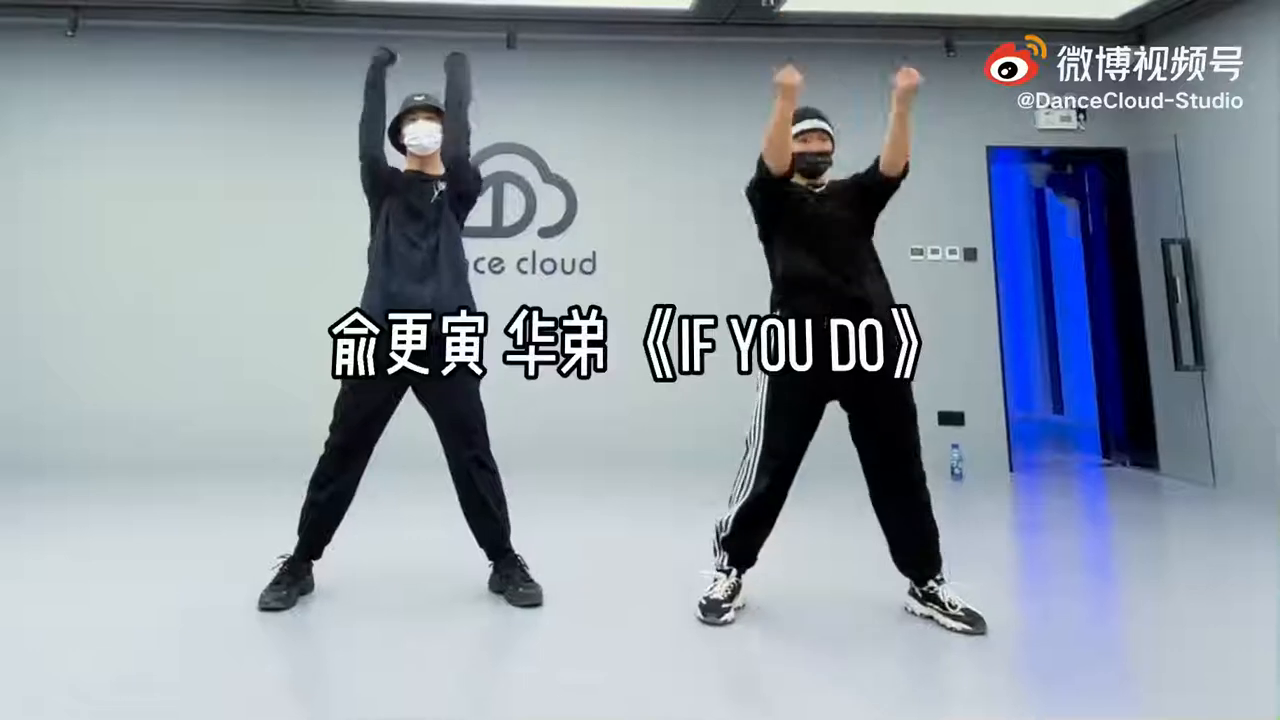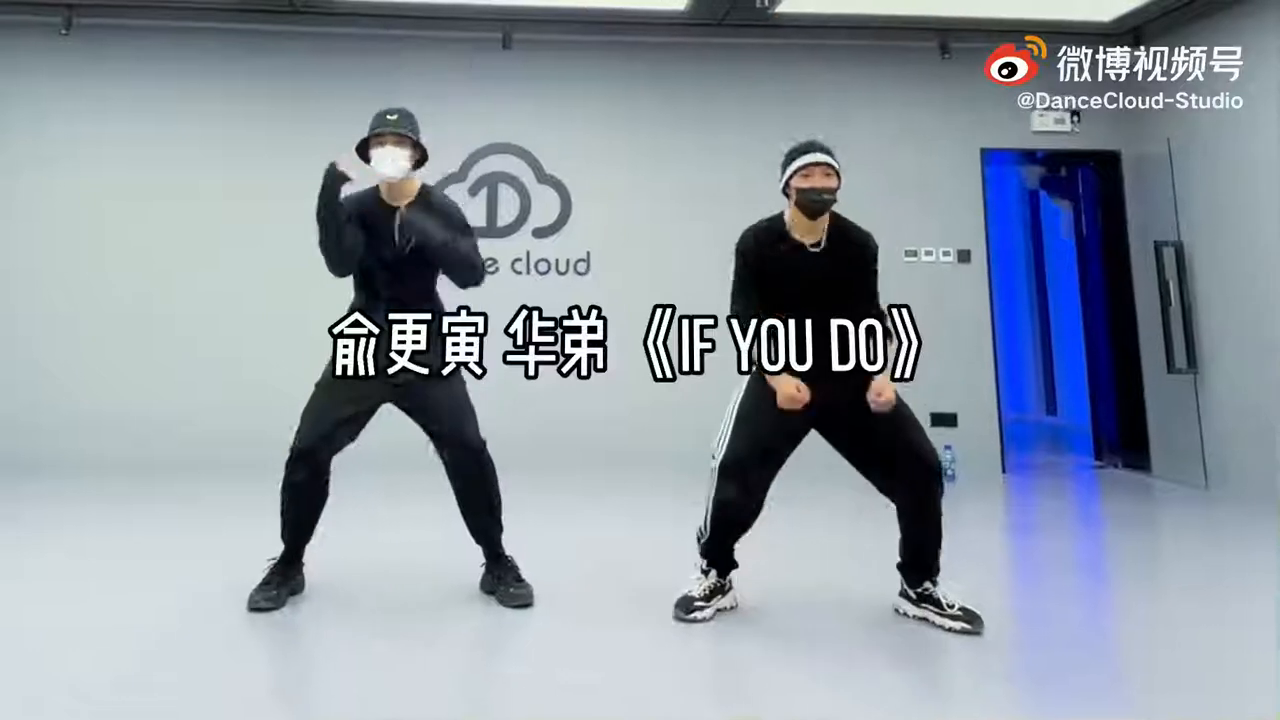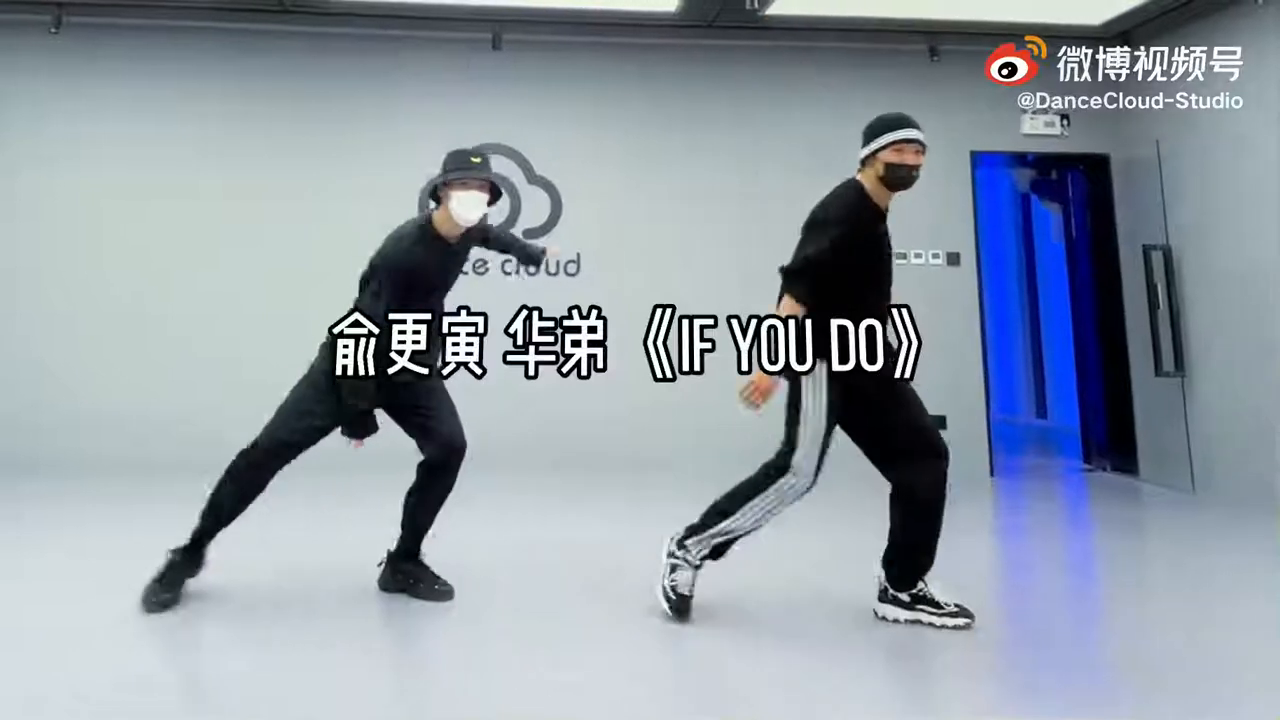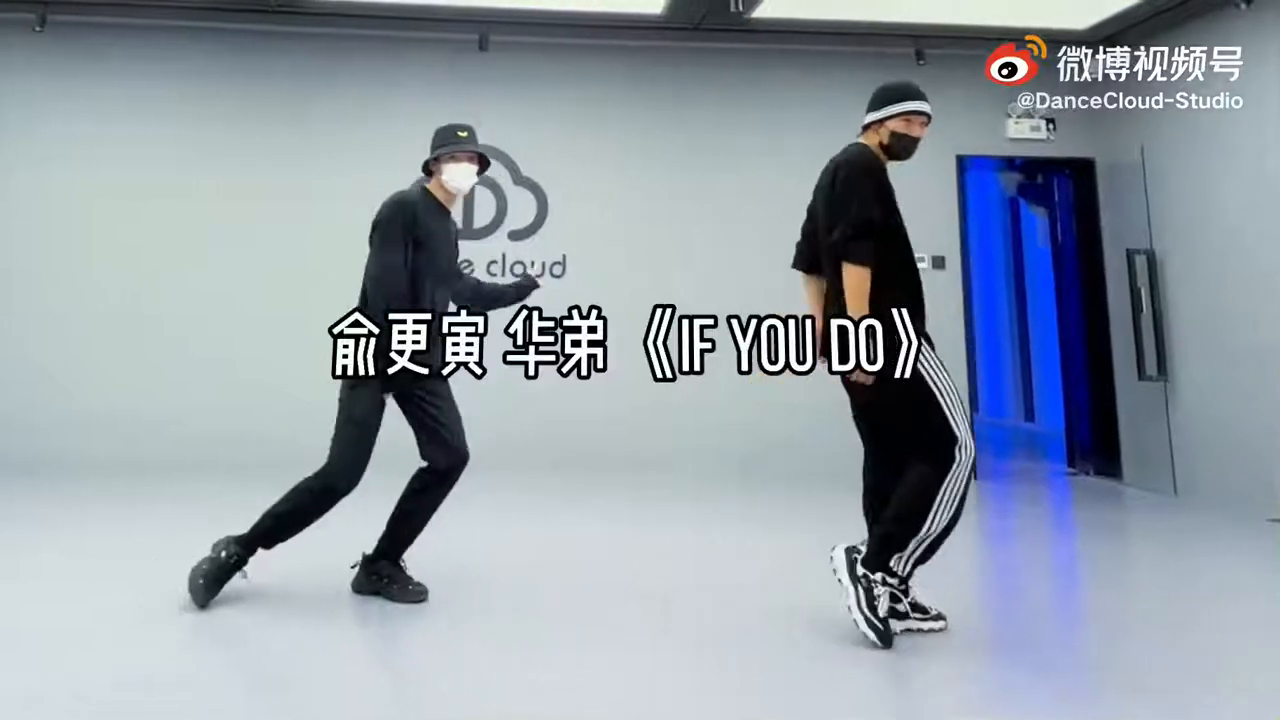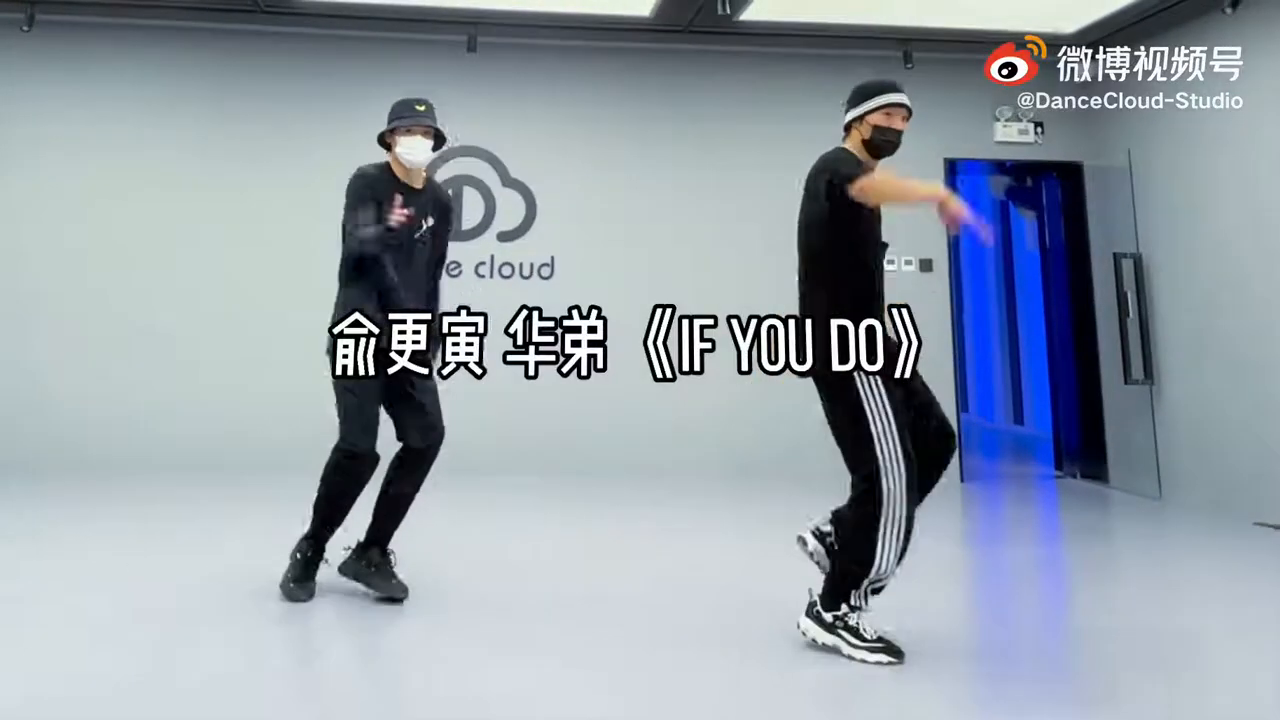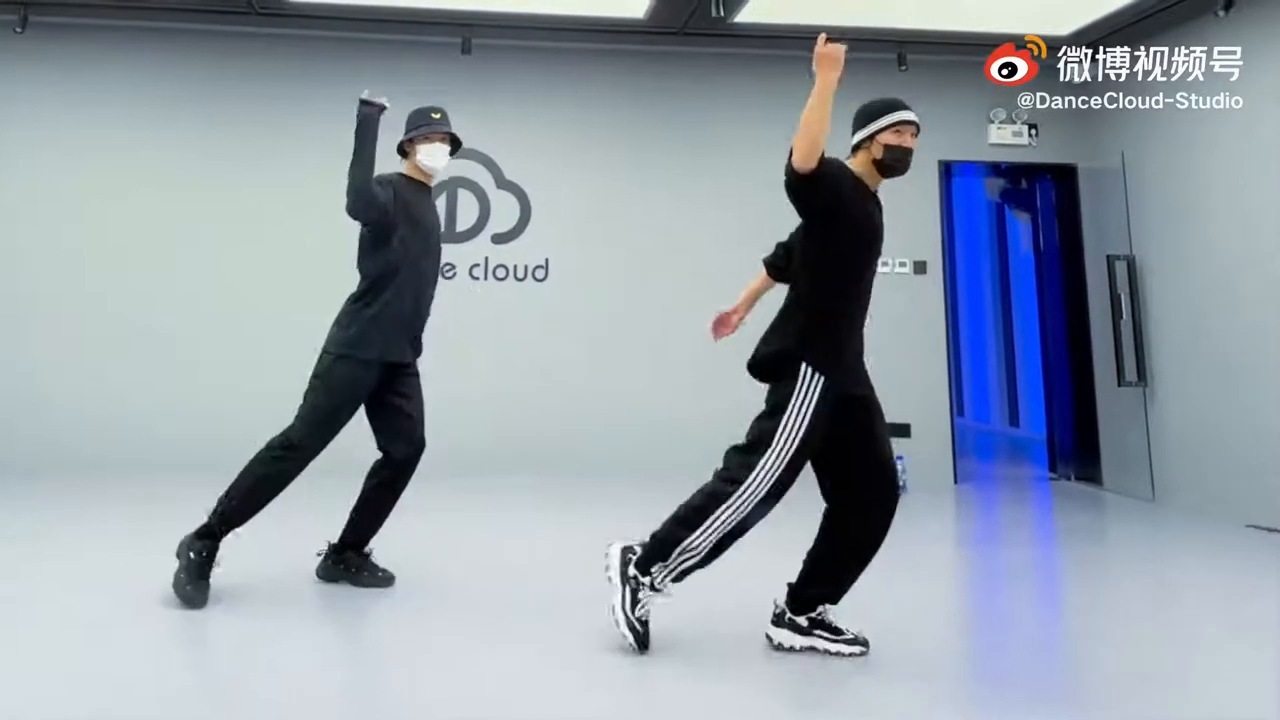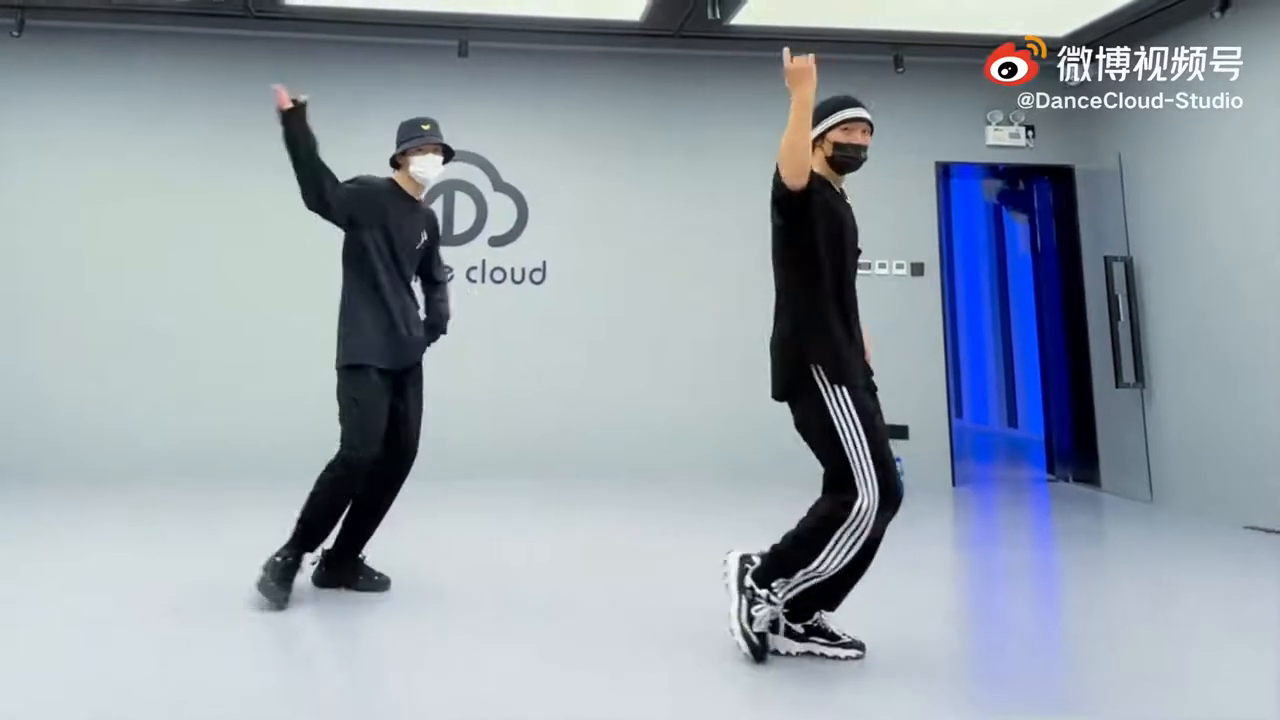
dt=0.4s
person 1, frame 1
left shoulder: (855, 191)
right shoulder: (770, 185)
left elbow: (892, 170)
right elbow: (776, 166)
left wrist: (901, 105)
right wrist: (782, 110)
left knee: (898, 464)
right knee: (770, 464)
left ankle: (925, 585)
right ankle: (730, 573)
person 1, frame 2
left shoulder: (857, 245)
right shoulder: (756, 244)
left elbow: (870, 322)
right elbow: (750, 326)
left wrist: (883, 377)
right wrist: (781, 379)
left hip: (846, 377)
right hip: (779, 377)
left knee: (921, 468)
right knee: (735, 469)
left ankle: (919, 587)
right ankle: (715, 577)
person 1, frame 3
left shoulder: (869, 205)
right shoulder: (847, 209)
right elbow: (800, 285)
right hip: (827, 358)
left knee: (924, 457)
right knee: (797, 471)
left ankle: (903, 588)
right ankle: (691, 550)
person 1, frame 4
left shoulder: (842, 173)
right shoulder: (860, 165)
left elbow: (809, 257)
right elbow: (854, 251)
left wrist: (821, 322)
right hip: (887, 334)
left knee: (892, 460)
right knee: (951, 452)
left ankle: (886, 588)
right ankle: (873, 564)
person 1, frame 5
left shoulder: (858, 176)
right shoulder: (837, 168)
right elbow: (866, 185)
right wrist: (938, 195)
left knee: (934, 442)
right knee: (890, 475)
left ankle: (838, 536)
right ankle: (832, 611)
person 1, frame 6
left shoulder: (866, 203)
right shoulder: (834, 188)
left elbow: (789, 255)
right elbow: (801, 162)
left wrist: (743, 305)
right wrist: (825, 83)
left hip: (844, 370)
right hip: (809, 364)
left knee: (874, 493)
right knee: (758, 478)
left ankle: (801, 614)
right ankle: (643, 567)
person 1, frame 7
left shoulder: (839, 204)
right shoulder: (799, 194)
right elbow: (795, 172)
left wrist: (861, 354)
right wrist: (801, 95)
left hip: (840, 365)
right hip: (813, 365)
left knee: (873, 495)
right knee: (870, 490)
left ankle: (798, 617)
right ankle: (763, 578)
person 2, frame 1
left shoulder: (462, 181)
right shoulder: (386, 182)
left elbow: (459, 150)
right elbow: (371, 152)
left wrist: (459, 79)
right wrist: (376, 76)
left hip: (445, 340)
right hip: (380, 338)
left knee: (471, 453)
right knee: (345, 452)
left ankle: (505, 564)
right ankle: (300, 564)
person 2, frame 2
left shoulder: (441, 211)
right shoulder: (356, 208)
left elbow: (470, 271)
right elbow: (340, 265)
left wrist: (426, 234)
right wrist: (328, 195)
left hip: (424, 357)
left knee: (469, 449)
right knee: (308, 451)
left ankle: (498, 564)
right ankle: (289, 566)
person 2, frame 3
left shoulder: (462, 230)
right shoulder: (404, 250)
left wrist: (523, 250)
right wrist: (358, 412)
left hip: (409, 365)
left knee: (448, 447)
right knee: (273, 449)
left ankle: (404, 563)
right ankle: (191, 552)
person 2, frame 4
left shoulder: (445, 226)
right shoulder: (402, 207)
left elbow: (455, 287)
right elbow: (382, 285)
left wrist: (513, 292)
right wrist: (389, 353)
left hip: (423, 359)
right hip: (374, 357)
left knee: (449, 457)
right knee: (343, 473)
left ankle: (382, 565)
right ankle: (240, 549)
person 2, frame 5
left shoulder: (441, 203)
right shoulder: (368, 181)
right elbow: (356, 243)
left wrist: (431, 329)
right wrist: (385, 231)
left knee: (426, 436)
right knee: (358, 448)
left ankle: (371, 551)
right ankle: (310, 550)
person 2, frame 6
left shoulder: (425, 199)
right shoulder: (391, 191)
right elbow: (359, 204)
right wrist: (367, 120)
left hip: (399, 353)
right hip: (359, 347)
left knee: (406, 451)
right knee: (300, 442)
left ankle: (346, 554)
right ankle: (204, 544)
person 2, frame 7
left shoulder: (425, 218)
right shoulder: (366, 195)
right elbow: (316, 192)
left wrist: (436, 317)
right wrist: (295, 124)
left hip: (405, 356)
right hip: (363, 353)
left knee: (399, 456)
right knee: (359, 454)
left ankle: (342, 559)
right ankle: (291, 556)
